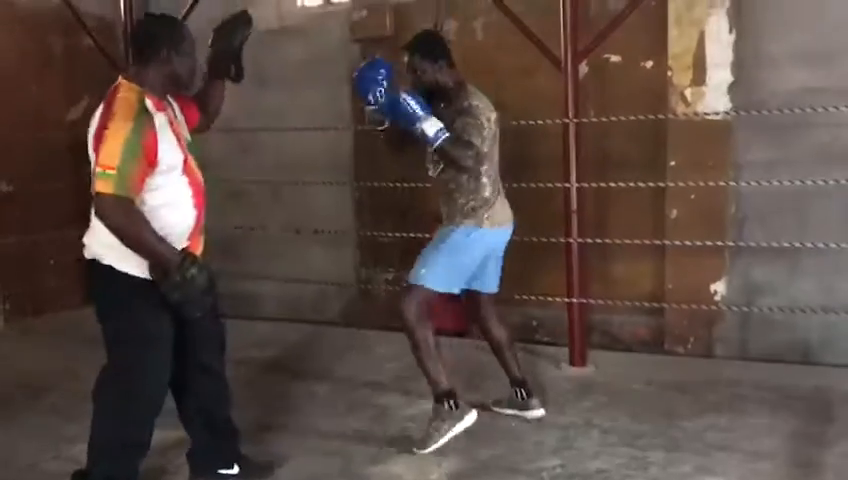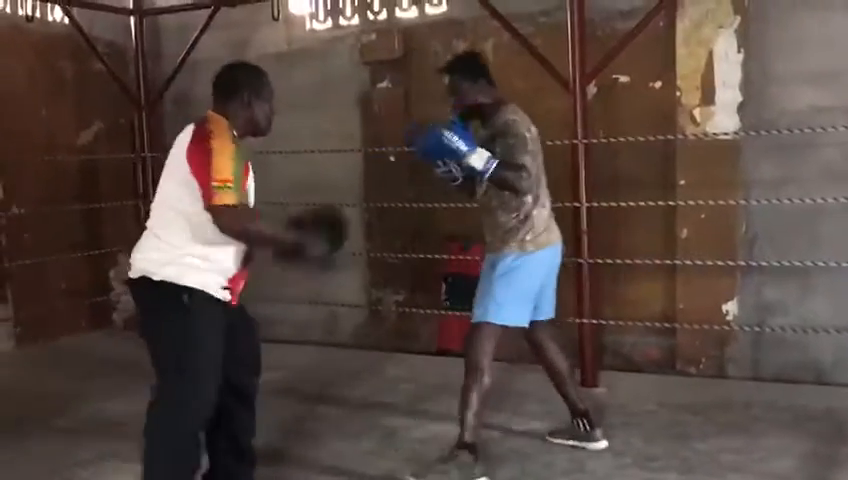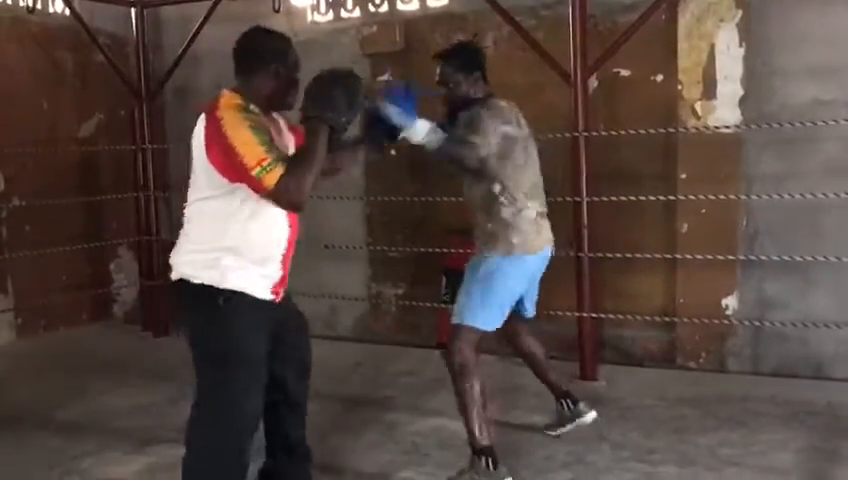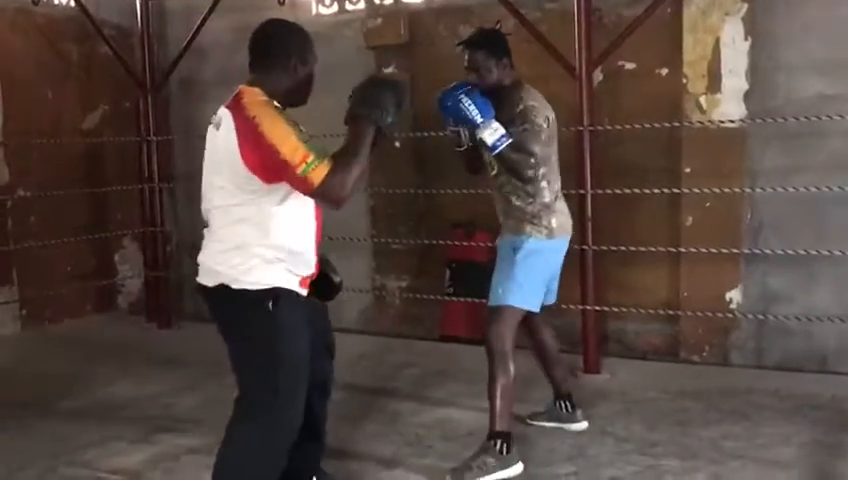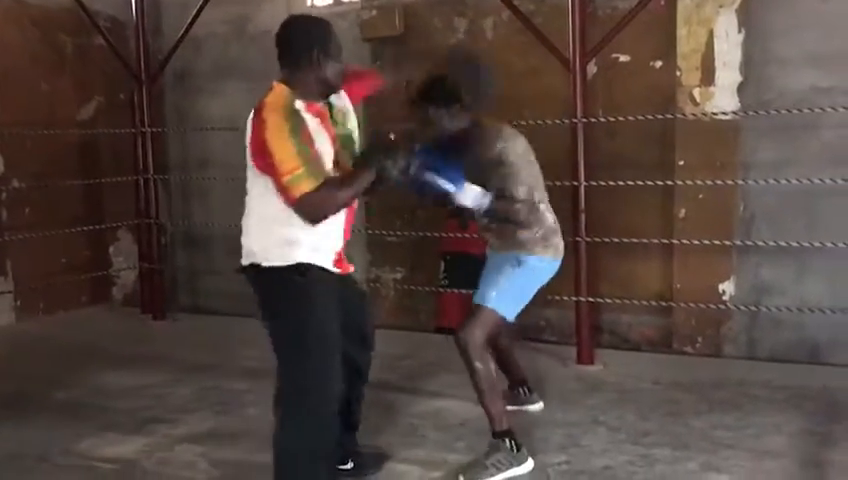
dt=0.7s
person 1, frame 1
left shoulder: (163, 103)
right shoulder: (126, 114)
left elbow: (204, 114)
right elbow: (110, 205)
left wrist: (222, 64)
right wrist: (169, 261)
left hip: (168, 265)
right hip: (131, 273)
left knee: (201, 362)
right knee: (138, 381)
person 1, frame 2
left shoulder: (214, 138)
right shoulder: (215, 137)
left elbow: (231, 215)
right elbow: (231, 218)
left wrist: (278, 241)
right wrist: (293, 241)
left hip: (205, 289)
right hip: (174, 286)
left knee: (236, 381)
right knee: (186, 399)
person 1, frame 3
left shoulder: (264, 122)
right shoulder: (231, 120)
left elbow: (315, 162)
right elbow: (292, 192)
left wrist: (364, 142)
right wrist: (322, 123)
left hip: (260, 286)
right hip: (220, 288)
left knee: (287, 384)
right knee: (231, 408)
person 1, frame 4
left shoulder: (239, 111)
right shoulder: (262, 118)
right elbow: (335, 189)
left wrist: (306, 261)
right wrist: (366, 125)
left hip: (267, 280)
right hip: (254, 286)
left knee: (312, 366)
right knee: (271, 405)
person 1, frame 5
left shoulder: (331, 96)
right shoulder: (280, 119)
left elbow: (364, 79)
right elbow: (313, 206)
right wrist: (373, 167)
left hip: (322, 262)
right hip: (287, 267)
left knee: (351, 350)
right knee: (310, 377)
person 2, frame 1
left shoulder: (472, 106)
right shoulder: (441, 104)
left elbow: (465, 160)
right elbow: (401, 138)
left wrist: (425, 122)
right wrist: (382, 106)
left hip: (475, 225)
right hip: (487, 223)
left knee: (412, 307)
right knee: (483, 308)
left ankle: (448, 404)
right ankle: (523, 395)
person 2, frame 2
left shoulder: (509, 123)
right shoulder: (499, 124)
left elbow: (521, 183)
right elbow: (481, 188)
left wrist: (472, 154)
right wrist: (448, 164)
left hip: (520, 250)
right hip: (540, 246)
left knee: (479, 344)
right knee: (541, 335)
right ankle: (585, 424)
person 2, frame 3
left shoulder: (489, 115)
right shoulder: (497, 115)
left elbow: (468, 159)
right elbow: (481, 166)
left wrist: (415, 127)
right wrist: (421, 130)
left hip: (509, 250)
right hip: (532, 244)
left knee: (460, 350)
right knee: (514, 329)
right ankle: (570, 404)
person 2, frame 4
left shoulder: (527, 106)
right shoulder: (501, 106)
left elbow: (526, 169)
right elbow: (474, 166)
left wrist: (484, 125)
right wrist: (467, 129)
left hip: (535, 232)
right hip: (545, 231)
left knee: (498, 331)
right knee: (533, 319)
right ankle: (566, 406)
person 2, frame 5
left shoulder: (500, 146)
right shoulder: (459, 144)
left elbow: (519, 216)
left wrist: (467, 196)
left hip: (533, 252)
right hip: (505, 247)
left knee: (471, 336)
right knee: (488, 326)
right ankle: (522, 391)
